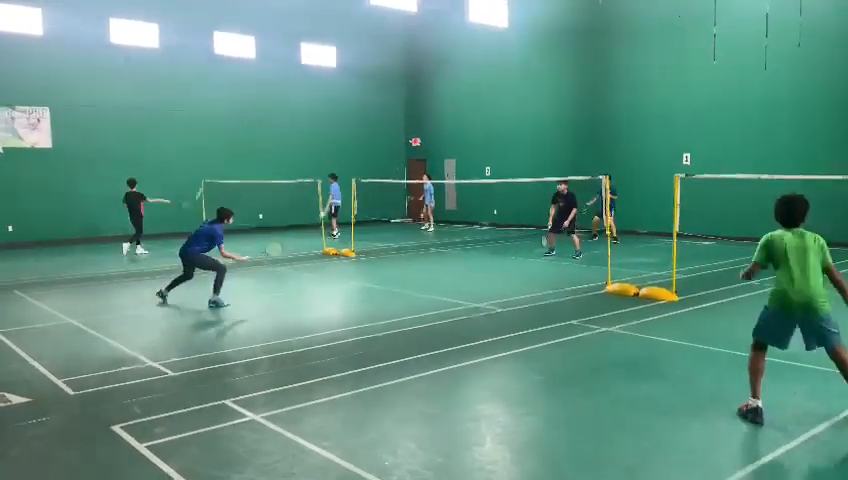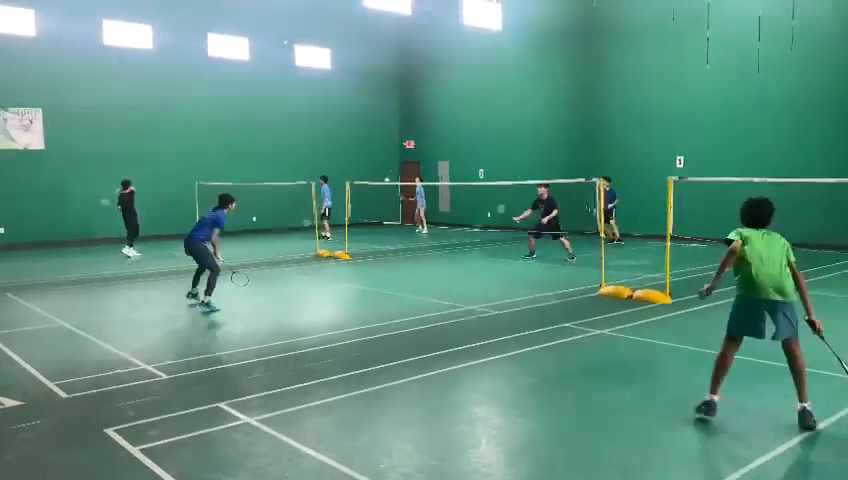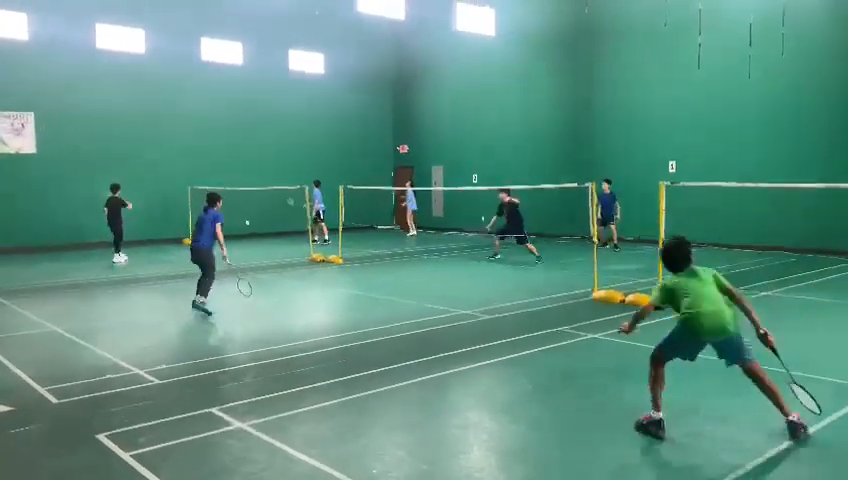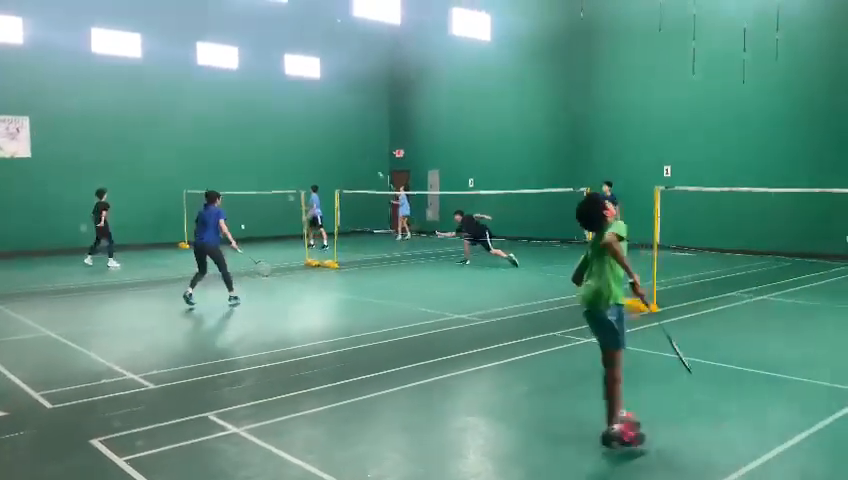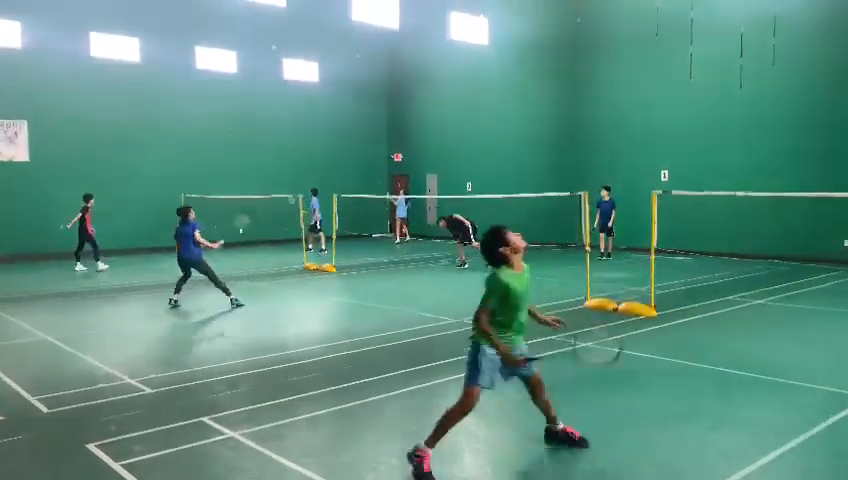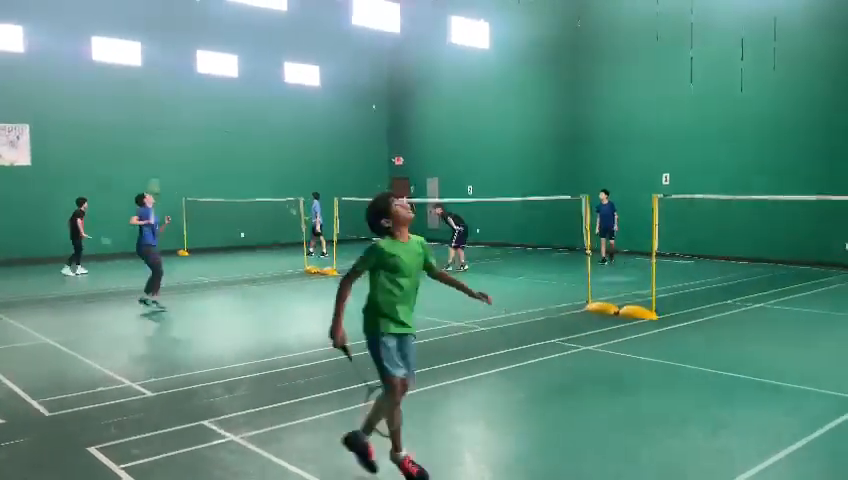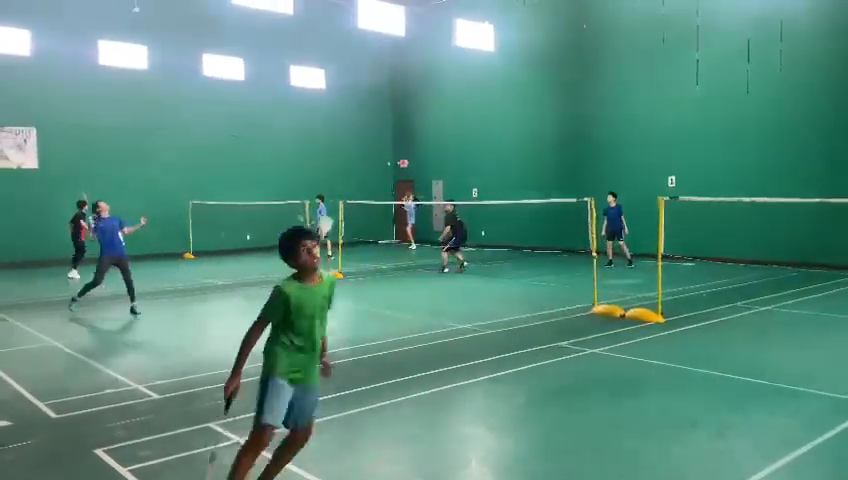
dt=0.3s
person 1, frame 1
left shoulder: (771, 239)
right shoulder: (816, 240)
left elbow: (752, 272)
left wrist: (744, 273)
left hip: (782, 302)
right hip: (814, 303)
left knee: (759, 347)
left ankle: (755, 405)
person 1, frame 2
left shoulder: (740, 234)
right shoulder: (781, 241)
left elbow: (735, 249)
right elbow: (798, 277)
left wrist: (714, 281)
right wrist: (810, 315)
left hip: (752, 290)
right hip: (782, 290)
left knee: (731, 343)
right knee: (792, 348)
left ankle: (712, 399)
right ankle: (804, 408)
person 1, frame 3
left shoulder: (667, 284)
right shoulder: (707, 273)
left elbow: (647, 309)
right elbow: (736, 296)
left wrist: (630, 326)
right wrist: (760, 330)
left hip: (692, 326)
right hip: (724, 324)
left knee: (657, 360)
right knee: (753, 370)
left ankle: (655, 418)
right ankle: (791, 419)
person 1, frame 4
left shoulder: (595, 240)
right shoulder: (617, 227)
left elbow: (577, 277)
right elbow: (610, 243)
right wrist: (632, 277)
left hip: (592, 301)
right hip: (606, 301)
left knee: (611, 359)
right knee: (614, 361)
left ankle: (617, 415)
right ankle: (614, 428)
person 1, frame 5
left shoulder: (523, 272)
right shoulder: (500, 279)
right elbow: (480, 319)
left wrist: (540, 317)
right wrist: (503, 351)
left hip: (511, 340)
right hip: (487, 343)
left knee: (536, 383)
right knee: (469, 400)
left ankle: (555, 429)
right ankle: (423, 451)
person 1, frame 6
left shoulder: (419, 244)
right shoulder: (379, 248)
left elbow: (434, 271)
right elbow: (347, 281)
left wrist: (470, 291)
right wrist: (337, 324)
left hip: (404, 325)
right hip: (381, 326)
left knee: (400, 386)
right knee: (395, 388)
left ankle: (361, 436)
right ankle: (399, 454)
person 1, frame 7
left shoulder: (329, 283)
right shoulder: (285, 291)
right elbow: (255, 332)
left wrist: (323, 354)
right wrist: (235, 376)
left hip: (307, 373)
right hip: (280, 372)
left knee: (301, 434)
right knee: (261, 437)
person 2, frame 1
left shoulder: (211, 223)
right shoulder: (217, 231)
right elbow: (223, 253)
right wrist: (240, 258)
left hip: (184, 251)
right hip: (192, 254)
left knee: (188, 275)
right knee: (221, 269)
left ankle: (164, 292)
right ankle: (215, 299)
person 2, frame 2
left shoulder: (214, 211)
right shoulder: (221, 217)
right elbow: (214, 238)
right wrist: (216, 253)
left hip: (189, 241)
right hip: (196, 243)
left knee: (203, 266)
right knee: (215, 270)
left ankle: (193, 292)
right ankle: (206, 301)
person 2, frame 3
left shoulder: (201, 214)
right shoulder: (217, 214)
right elbow: (218, 232)
right wrist: (224, 248)
left hip: (194, 248)
right hip: (204, 248)
left knee: (205, 273)
right knee: (210, 276)
left ankle: (197, 299)
right ankle: (201, 301)
person 2, frame 4
left shoulder: (201, 212)
right shoulder: (219, 211)
left elbow: (196, 230)
right elbow: (223, 227)
right wrist: (232, 241)
left hip: (198, 245)
right hip: (211, 245)
left knee: (201, 271)
right knee: (224, 270)
left ankle: (189, 292)
right ankle: (232, 296)
person 2, frame 5
left shoulder: (179, 228)
right shoulder: (193, 224)
right elbow: (198, 239)
right wrist: (212, 245)
left hip: (182, 259)
right hip: (194, 258)
left knee: (186, 275)
right knee: (214, 278)
left ankle: (173, 299)
right ankle: (232, 299)
person 2, frame 6
left shoulder: (152, 212)
right shoulder: (143, 210)
right elbow: (132, 221)
left wrist: (166, 223)
right wrist: (147, 222)
left hip: (152, 246)
right hip: (146, 246)
left knee: (157, 272)
right knee: (158, 272)
left ankle: (152, 298)
right ankle: (145, 297)
person 2, frame 7
left shoulder: (116, 219)
right shoulder: (97, 222)
left elbow: (126, 231)
left wrist: (139, 225)
right wrist: (91, 229)
left hip: (121, 255)
right hip: (106, 256)
left knee: (128, 281)
right knee: (96, 281)
left ankle: (133, 305)
right ankle: (75, 298)
